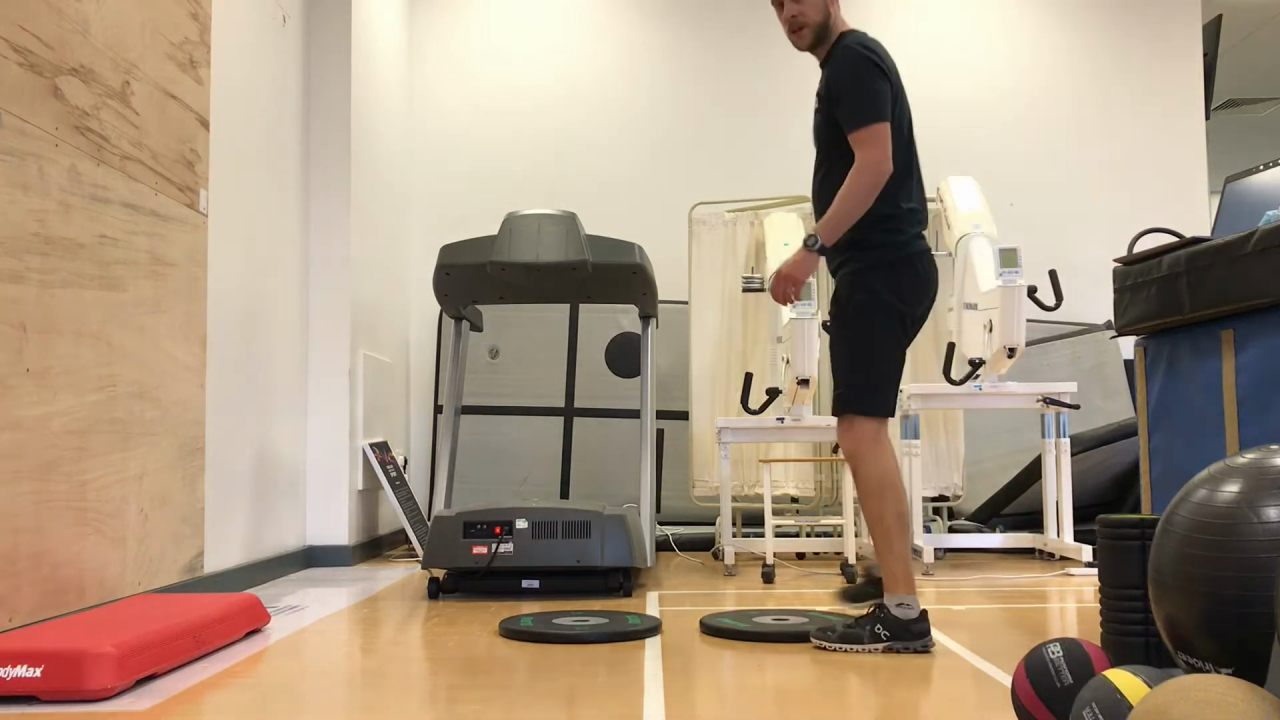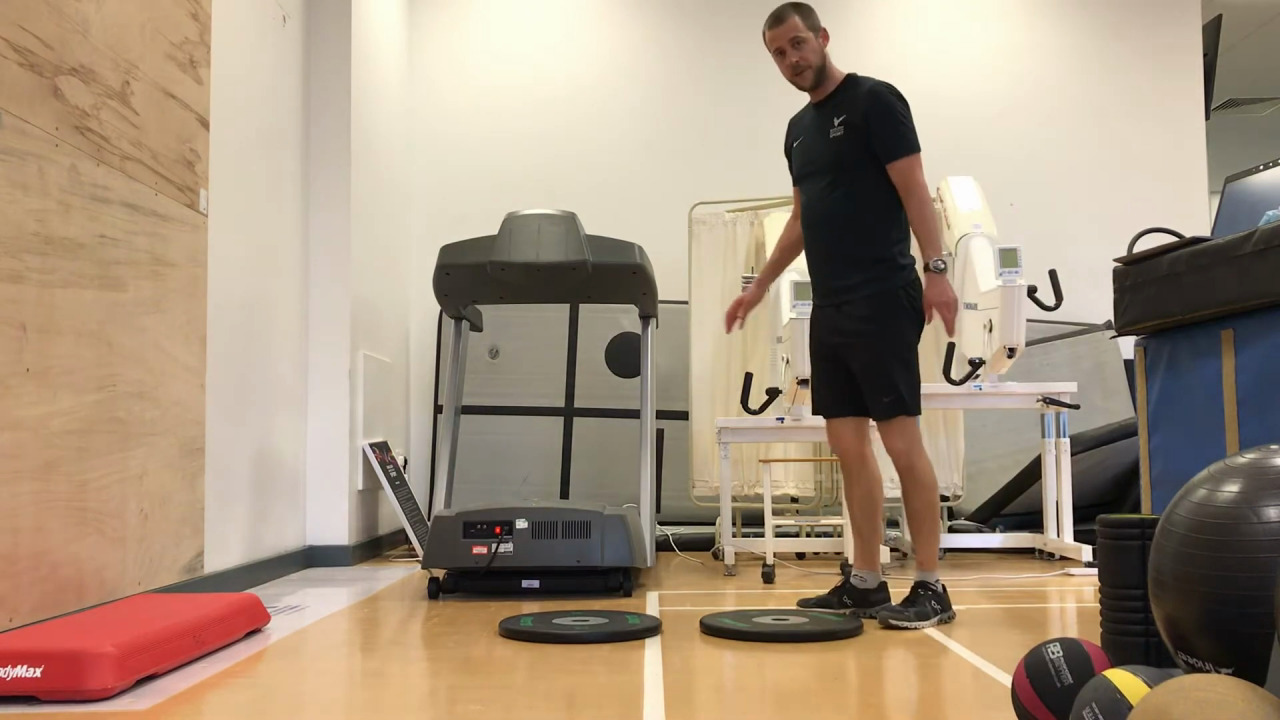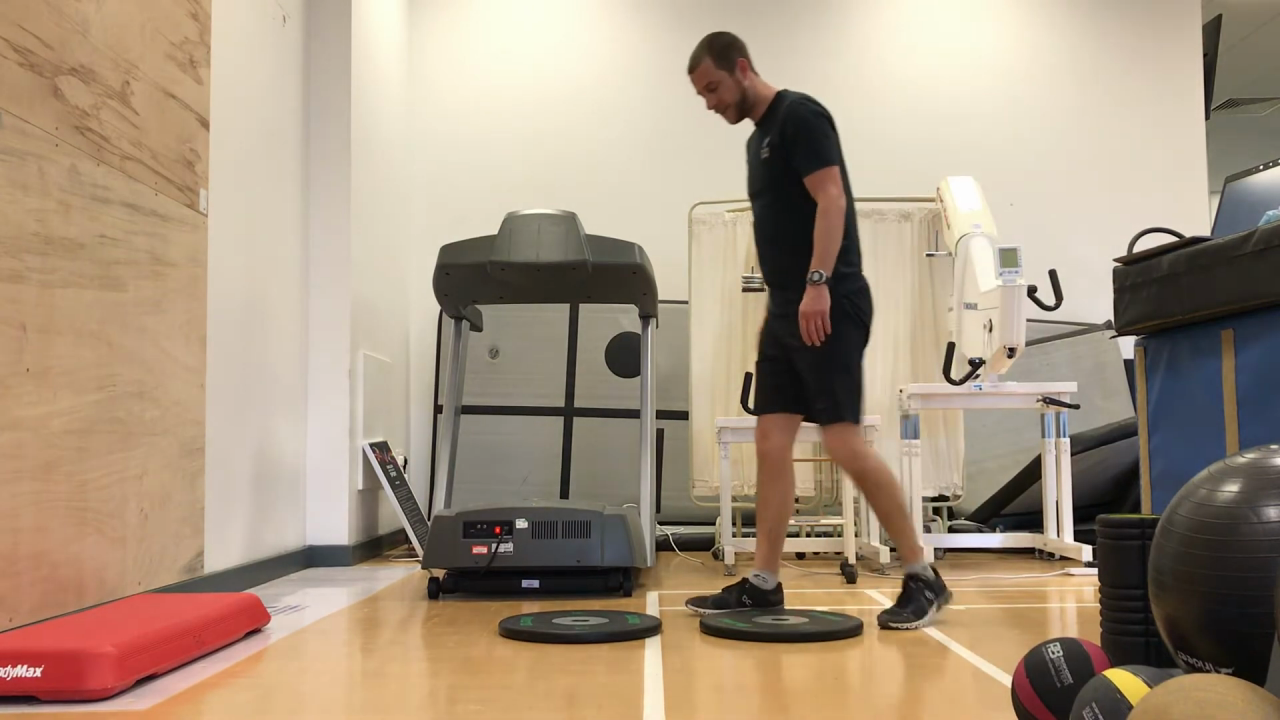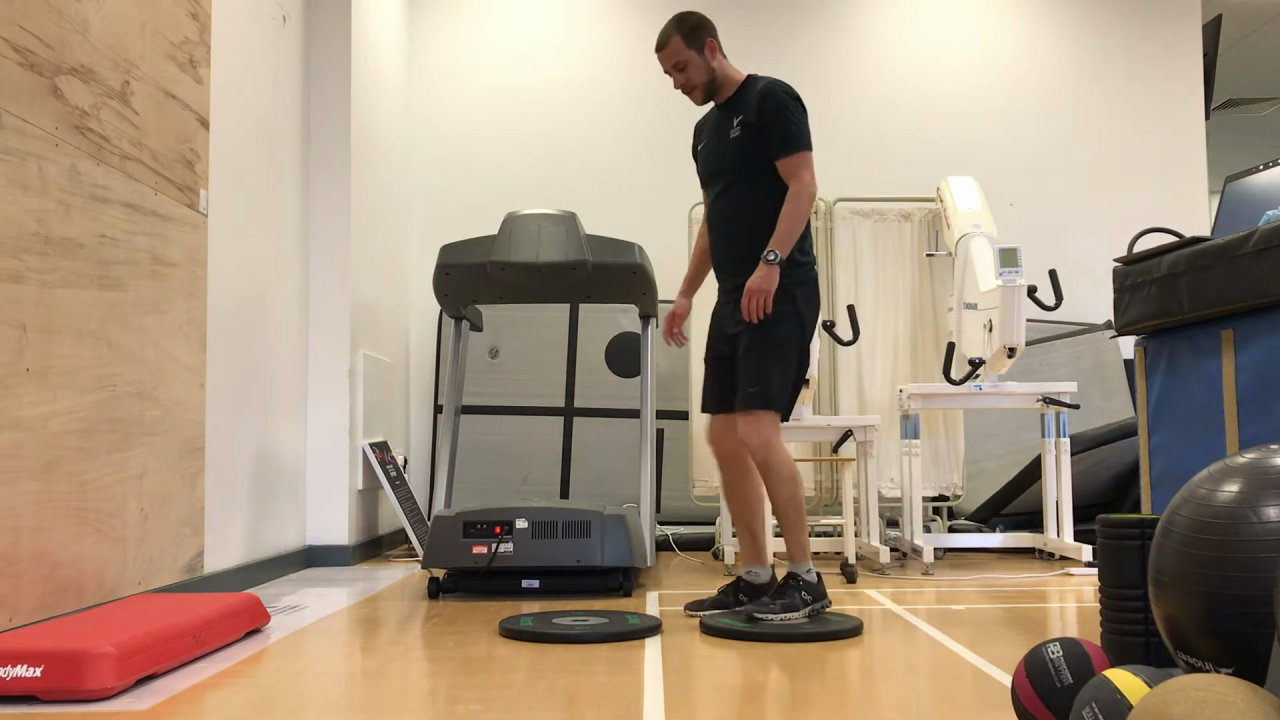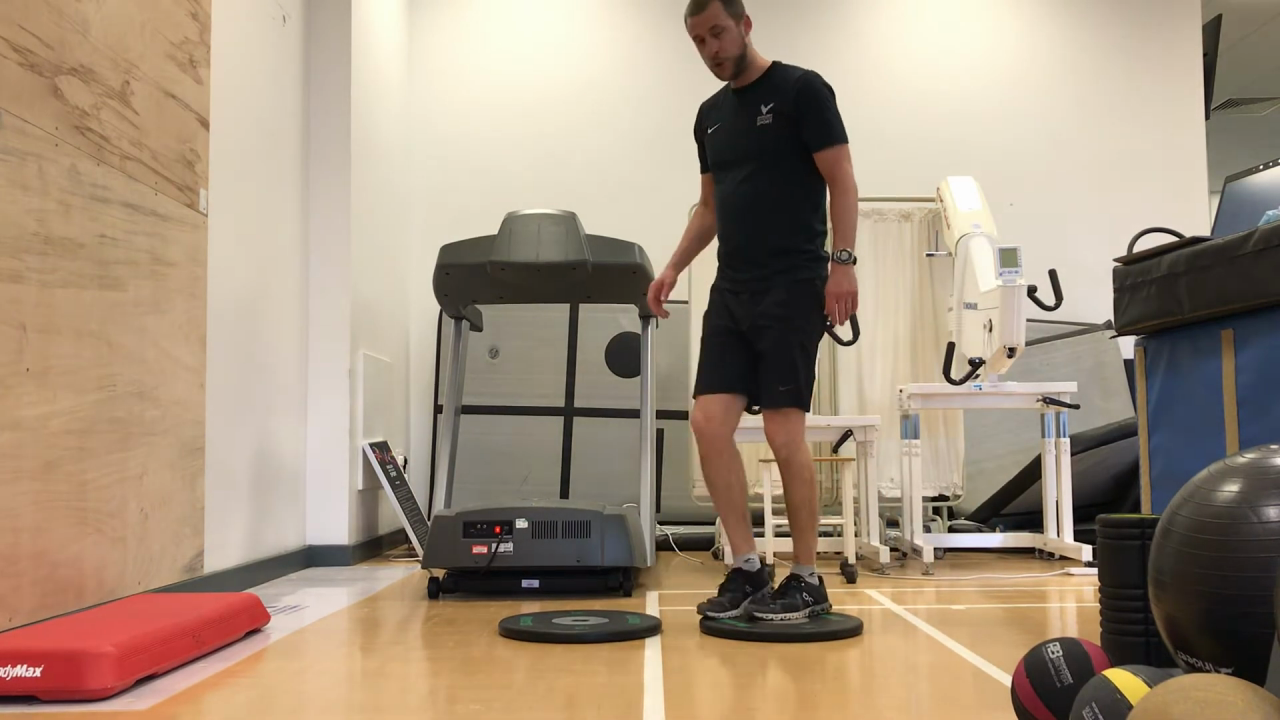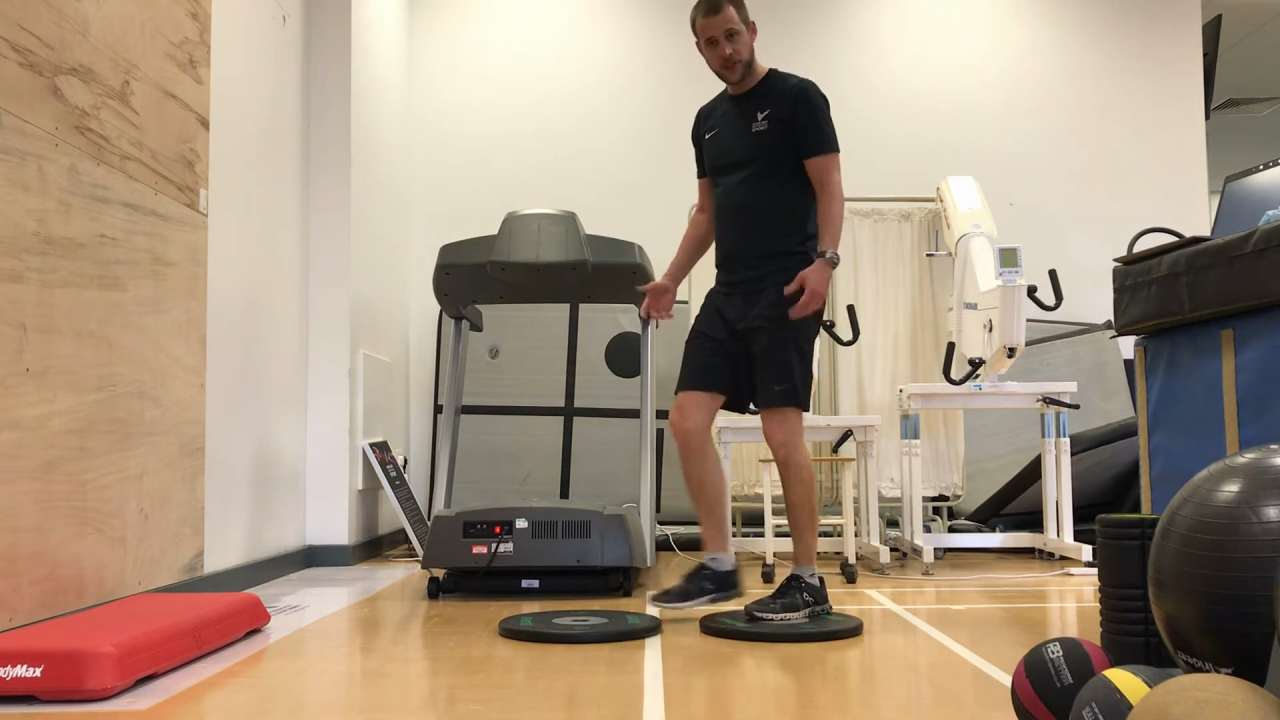
dt=0.7s
person 1, frame 1
left shoulder: (851, 58)
right shoulder: (851, 62)
left elbow: (875, 163)
left wrist: (812, 246)
left hip: (880, 265)
right hip: (894, 263)
left knee: (858, 432)
right knee: (866, 422)
left ankle: (902, 612)
right ankle: (889, 568)
person 1, frame 2
left shoulder: (873, 100)
right shoulder: (799, 126)
left elbow: (914, 187)
left wrist: (934, 270)
right wrist: (759, 286)
left hip: (883, 298)
right hip: (830, 303)
left knee: (900, 440)
right knee: (848, 443)
left ankle: (930, 587)
right ankle: (866, 583)
person 1, frame 3
left shoulder: (798, 115)
right shoulder: (759, 138)
left elbow: (831, 201)
left wrist: (817, 284)
right wrist: (775, 304)
left hip: (828, 304)
right hip: (788, 310)
left knee: (844, 444)
right knee: (770, 445)
left ankle: (921, 576)
right ankle: (762, 582)
person 1, frame 4
left shoulder: (770, 99)
right shoulder: (705, 130)
left elbow: (802, 186)
left wrist: (769, 263)
right wrist: (685, 294)
left hip: (779, 292)
right hip: (731, 299)
left knee: (757, 435)
right knee: (724, 439)
left ankle: (805, 580)
right ankle: (755, 577)
person 1, frame 5
left shoulder: (801, 90)
right shoulder: (710, 113)
left elbow: (841, 182)
left wrist: (842, 260)
right wrist: (673, 268)
left hip: (793, 287)
right hip: (732, 289)
left knee: (783, 433)
right knee: (710, 426)
left ankle: (807, 581)
right ankle: (746, 568)
person 1, frame 6
left shoulder: (797, 97)
right shoulder: (708, 119)
left elbow: (829, 187)
left wrist: (824, 259)
right wrist: (671, 278)
left hip: (785, 292)
right hip: (727, 293)
left knee: (781, 434)
right knee: (687, 420)
left ankle: (808, 581)
right ankle: (717, 564)
